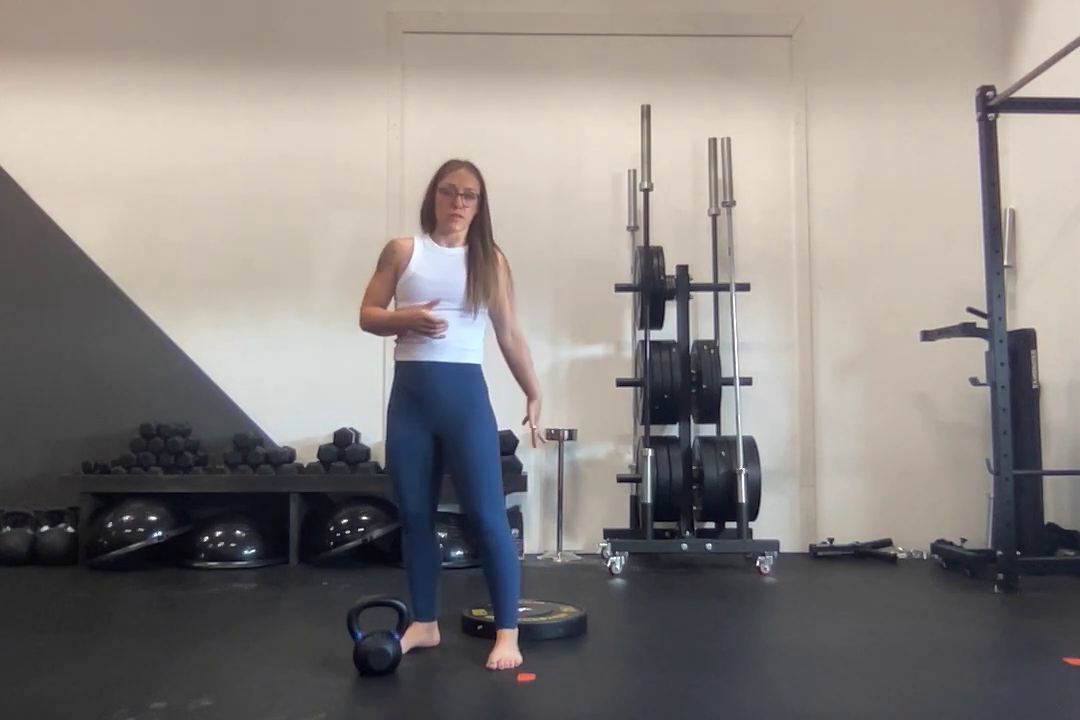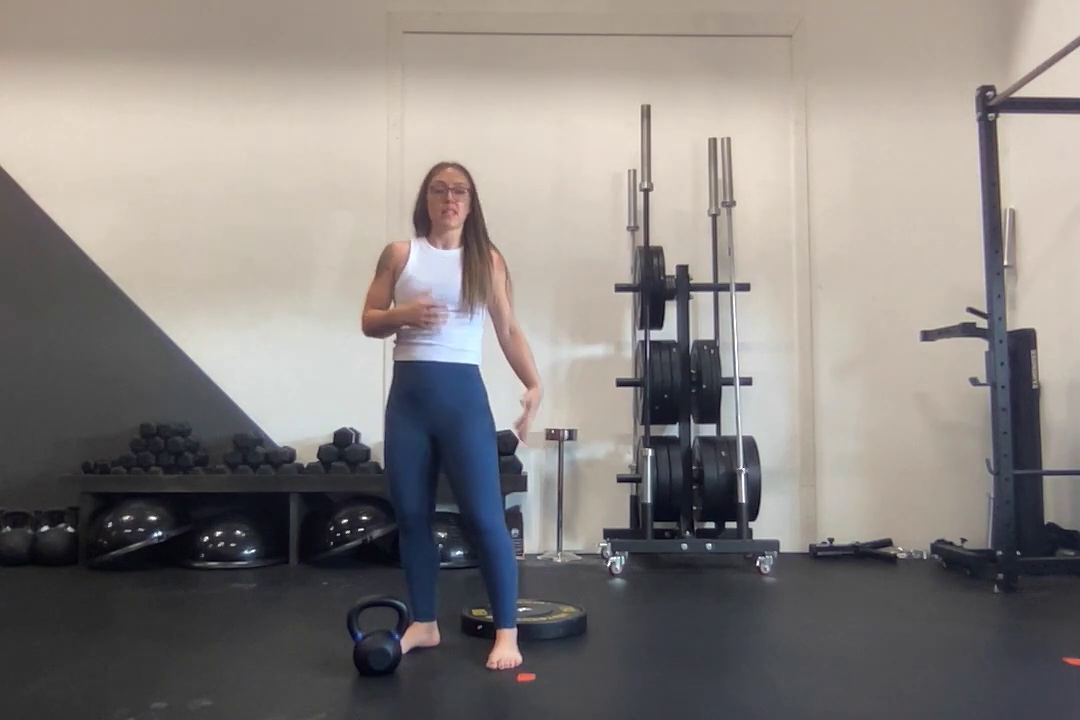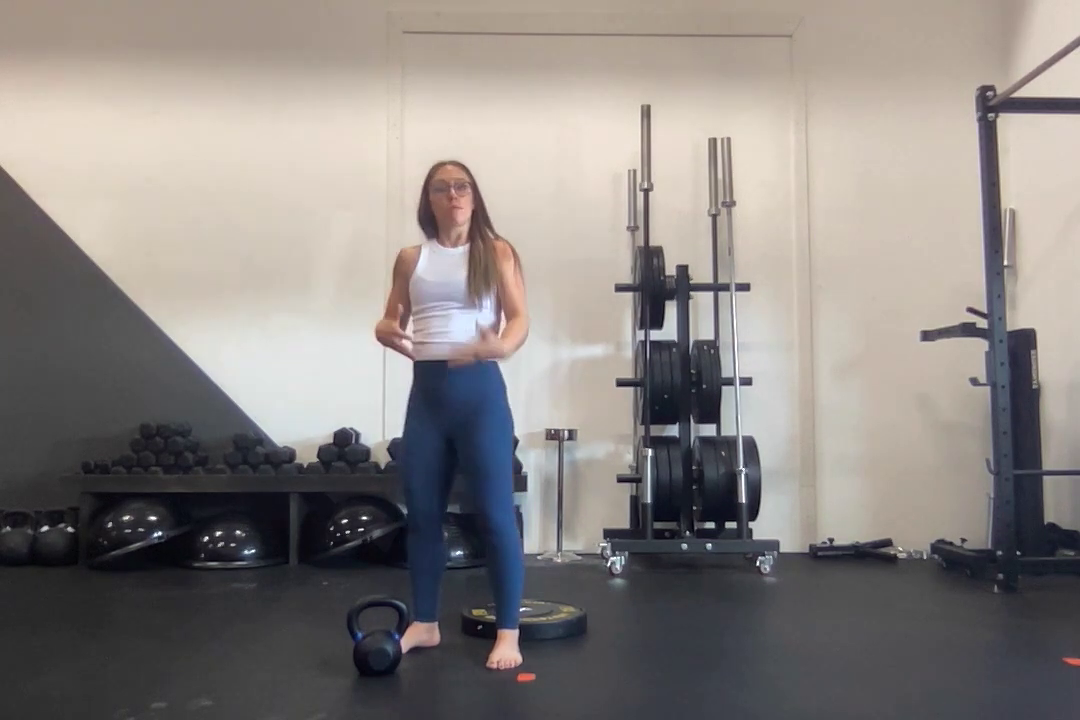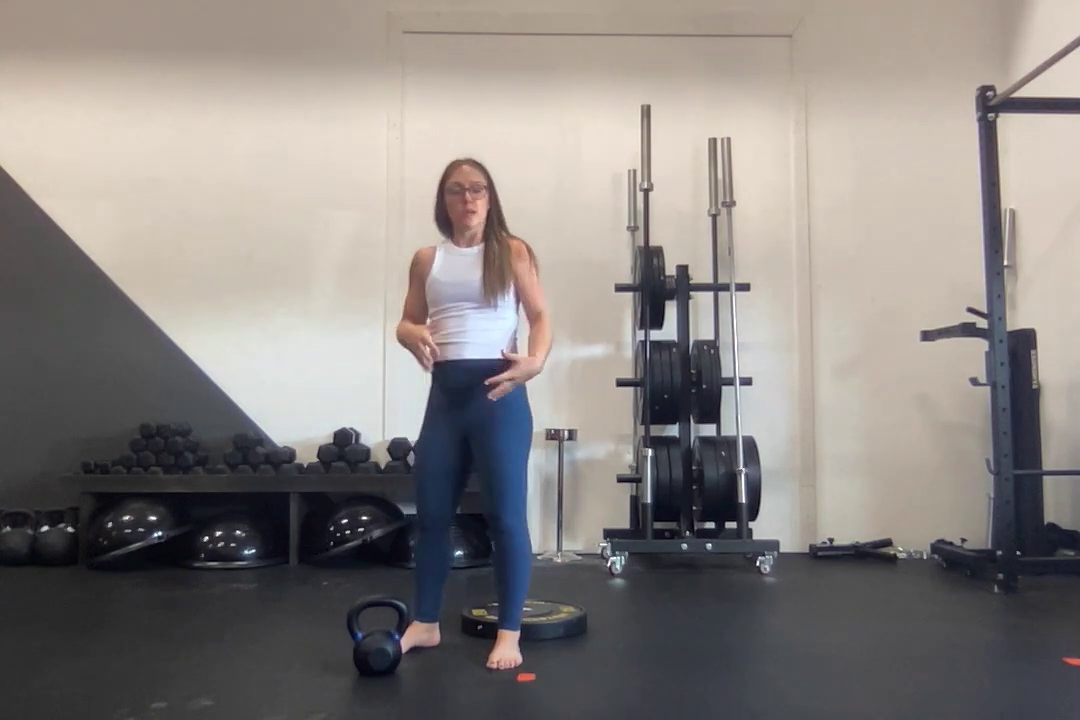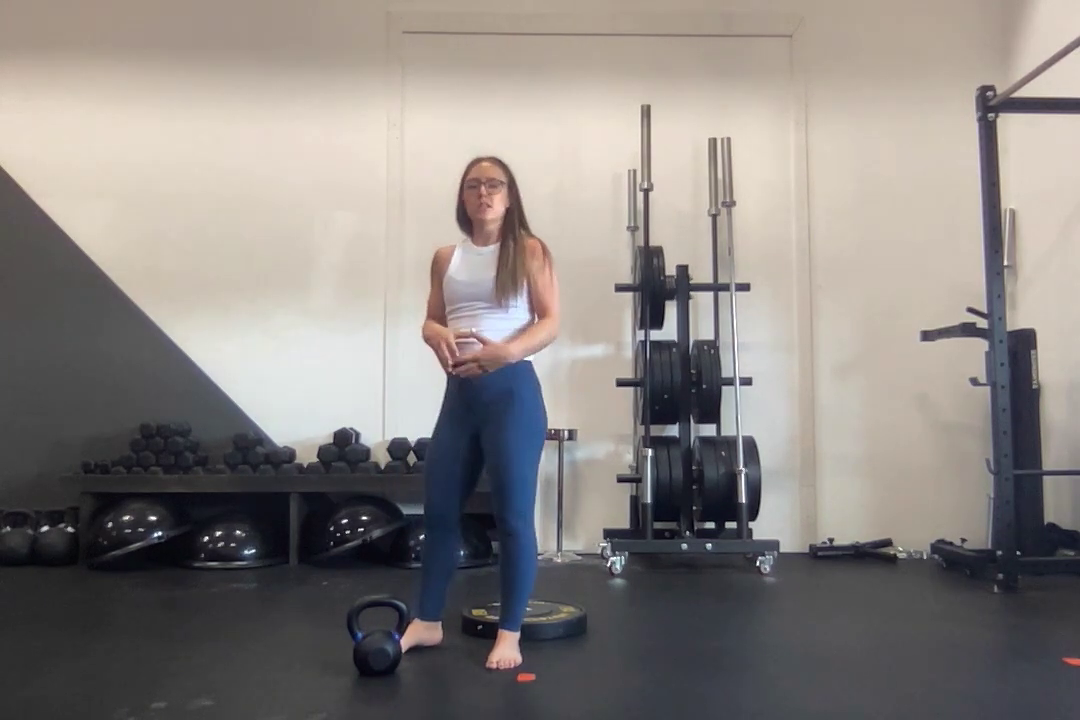
dt=0.4s
person 1, frame 1
left shoulder: (490, 260)
right shoulder: (402, 251)
left elbow: (509, 334)
right elbow: (367, 315)
left wrist: (534, 396)
right wrist: (407, 319)
left hip: (465, 393)
right hip: (410, 392)
left knee: (487, 515)
right knee: (414, 515)
left ankle: (507, 632)
right ankle: (424, 623)
person 1, frame 2
left shoulder: (487, 260)
right shoulder: (398, 255)
left elbow: (509, 330)
right elbow: (369, 323)
left wrist: (532, 384)
right wrist: (399, 316)
left hip: (462, 391)
right hip: (408, 393)
left knee: (484, 515)
right knee: (411, 515)
left ankle: (506, 632)
right ankle: (424, 623)
person 1, frame 3
left shoulder: (497, 251)
right shoulder: (410, 259)
left elbow: (518, 315)
right elbow: (390, 320)
left wrist: (503, 345)
right wrist: (387, 332)
left hip: (480, 393)
right hip: (426, 392)
left knee: (496, 514)
right knee: (421, 513)
left ankle: (508, 632)
right ankle: (424, 623)
person 1, frame 4
left shoulder: (513, 252)
right shoulder: (426, 259)
left elbow: (541, 318)
right elbow: (408, 321)
left wrist: (534, 361)
right wrist: (414, 337)
left hip: (500, 393)
right hip: (445, 393)
left knee: (506, 515)
right knee: (431, 513)
left ankle: (509, 633)
right ankle: (425, 623)
person 1, frame 5
left shoulder: (530, 251)
right shoulder: (446, 257)
left elbow: (550, 321)
right elbow: (432, 320)
left wrist: (511, 349)
right wrist: (439, 336)
left hip: (512, 392)
right hip: (459, 393)
left knee: (513, 515)
right knee: (439, 510)
left ankle: (509, 634)
right ankle: (427, 621)
